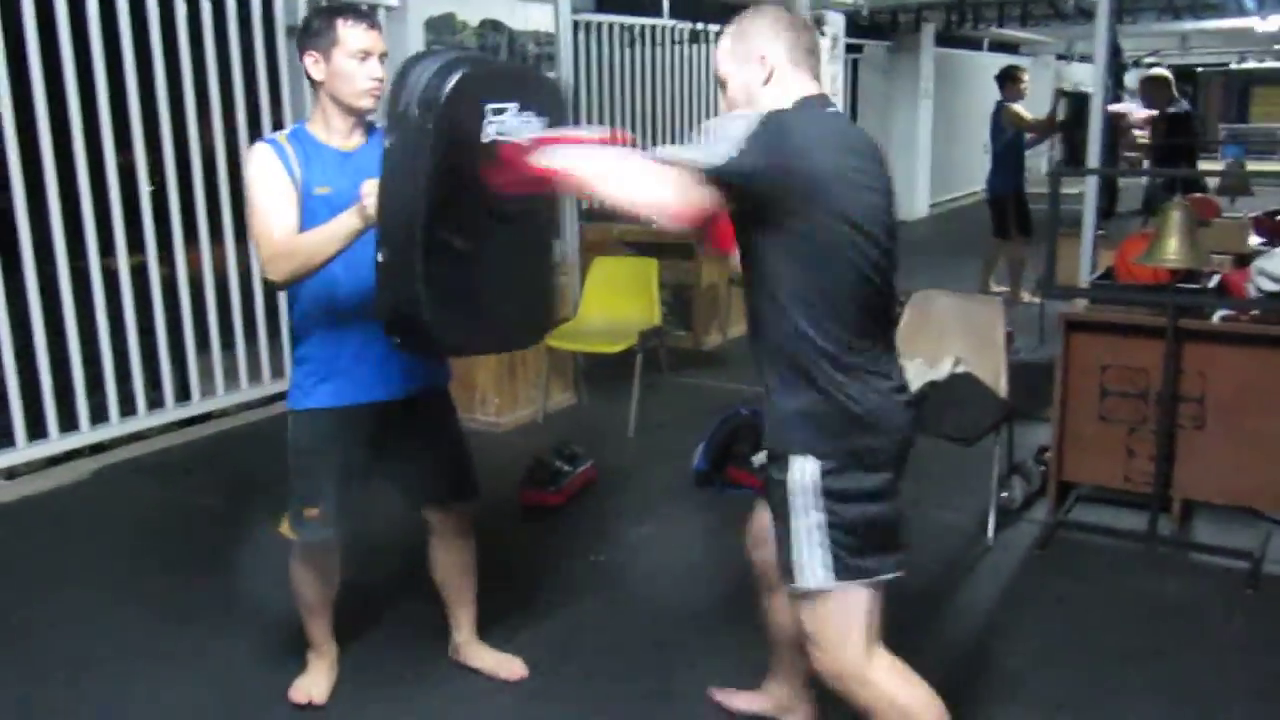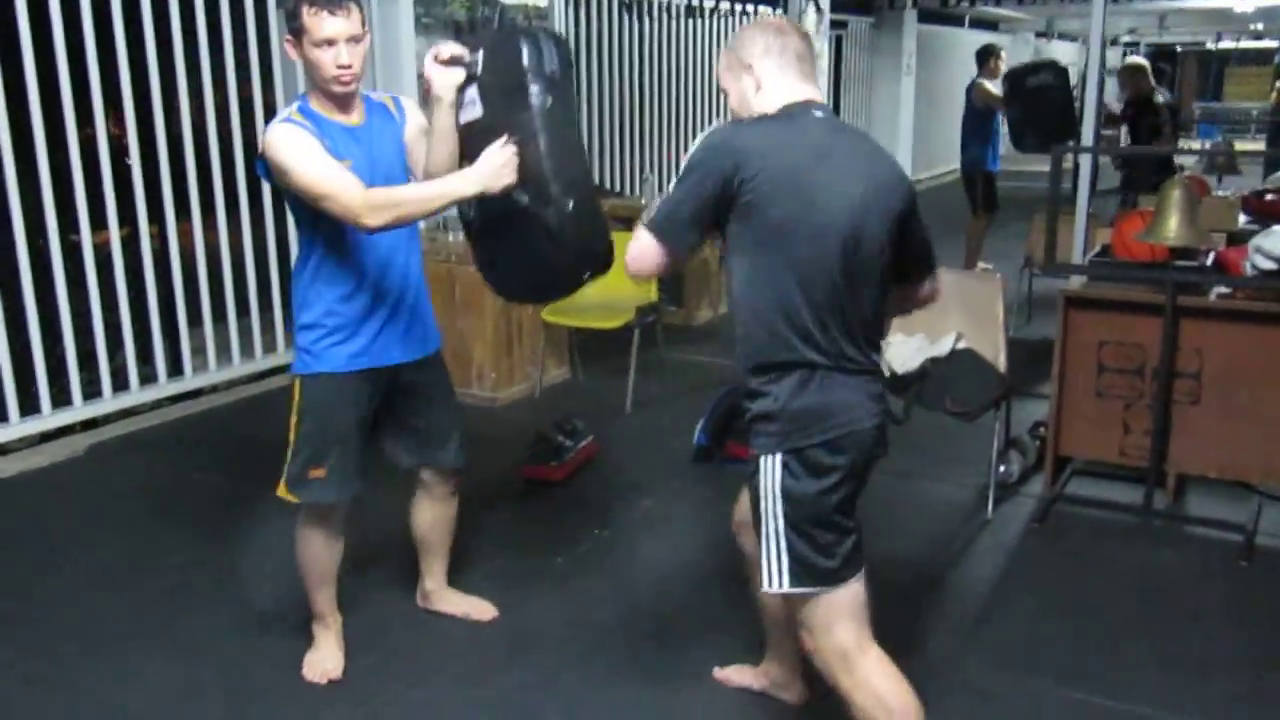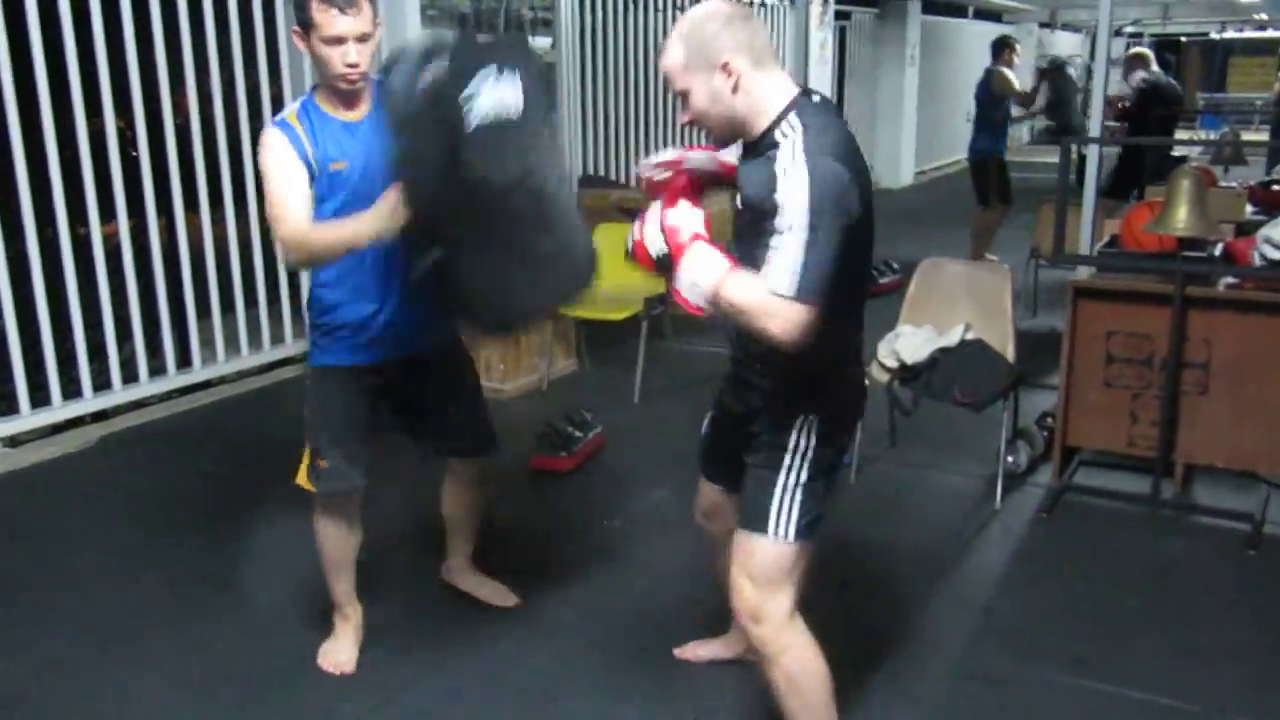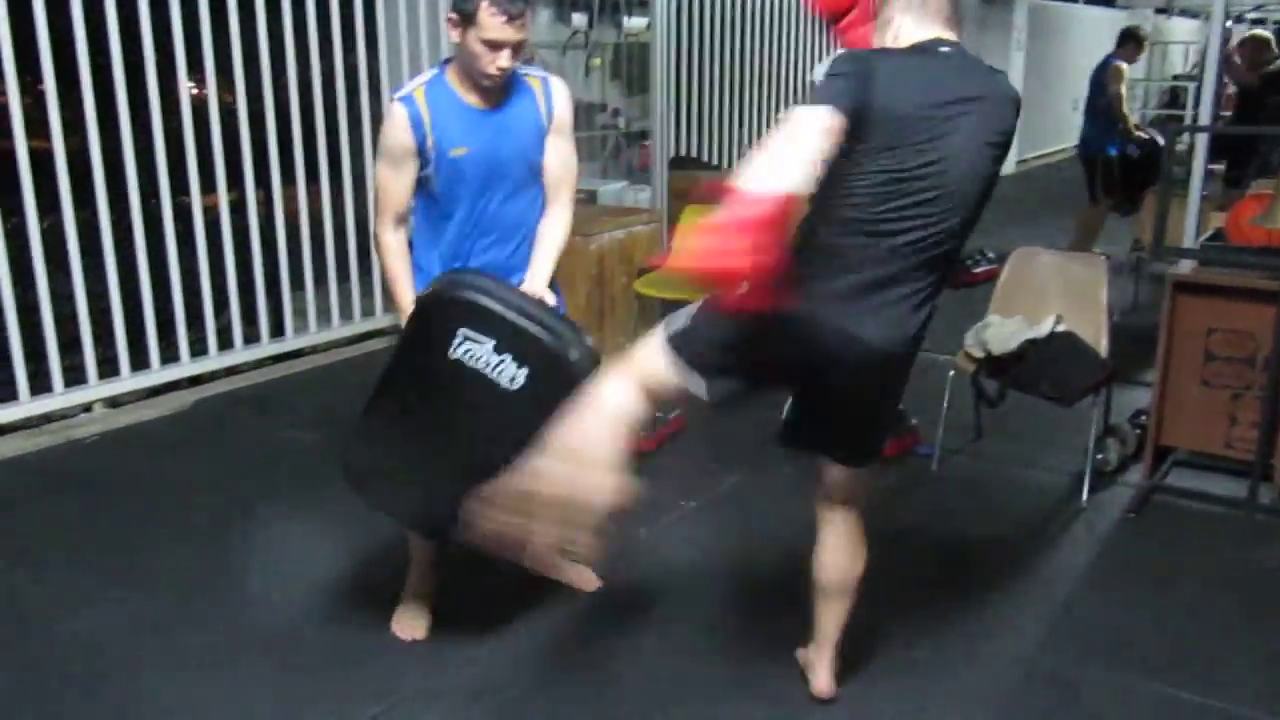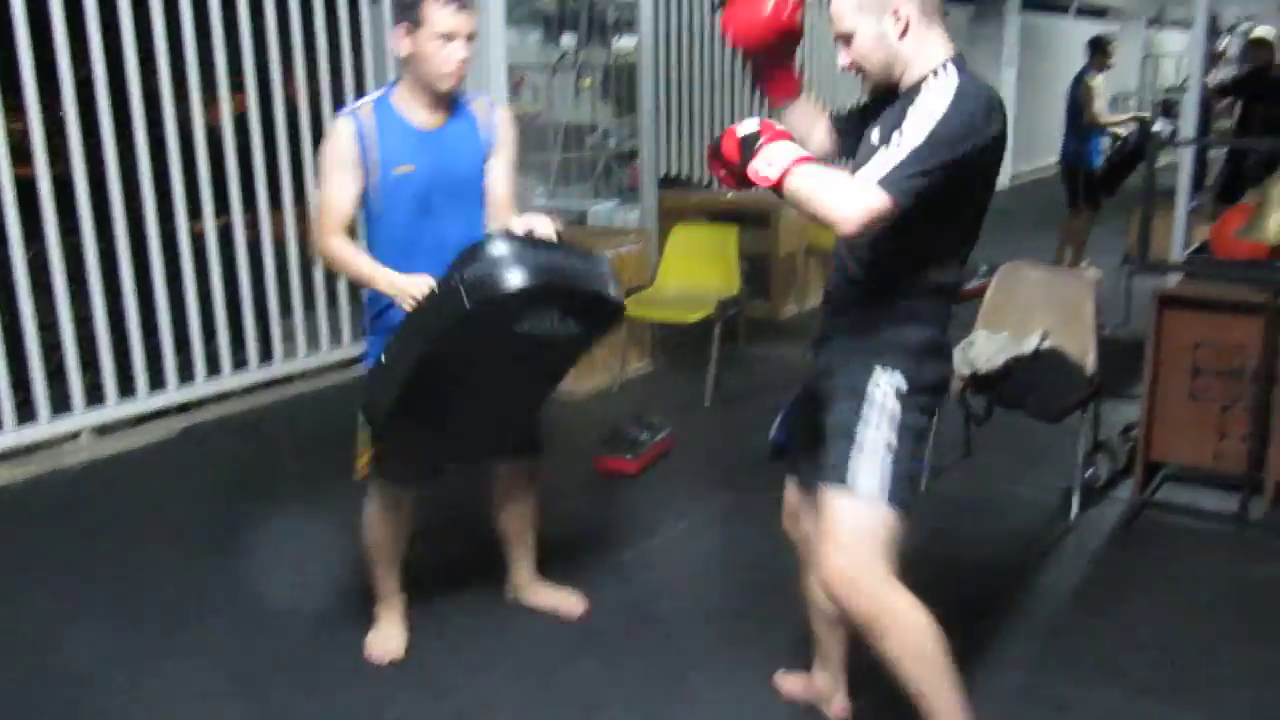
dt=0.5s
person 1, frame 1
left shoulder: (777, 136)
right shoulder: (849, 144)
left elbow: (667, 200)
left wrist: (556, 157)
left hip: (832, 419)
right hip: (853, 405)
left knee: (845, 650)
right knee: (767, 543)
person 1, frame 2
left shoulder: (733, 148)
right shoulder: (881, 165)
left elbow: (643, 260)
right elbow: (921, 288)
left wrist: (703, 214)
left hip: (802, 420)
right hip: (856, 406)
left knee: (839, 641)
right knee: (752, 523)
person 1, frame 3
left shoulder: (807, 161)
right shoulder: (790, 125)
left elbow: (786, 321)
left wrist: (689, 248)
left hip: (802, 403)
right hip: (760, 383)
left knee: (762, 600)
right knee: (716, 512)
right ankle: (742, 638)
person 1, frame 4
left shoulder: (867, 68)
right shoulder: (1000, 97)
left elbow: (808, 133)
left wrist: (752, 211)
left hip: (800, 305)
right hip: (888, 339)
left knee: (628, 374)
right knee: (840, 500)
right ankle: (822, 661)
person 1, frame 5
left shoulder: (956, 99)
right shoulder: (898, 99)
left elbow: (854, 210)
right elbow: (822, 141)
left wrist: (768, 155)
right wrist: (775, 67)
left hip: (890, 360)
right hip: (847, 351)
left knee: (852, 572)
right knee: (803, 515)
person 2, frame 1
right shoulder: (275, 157)
right elbow: (279, 264)
right wrist: (357, 217)
left hip: (414, 374)
right hip: (329, 387)
left knee: (450, 511)
right knee: (315, 534)
left ankle: (466, 638)
right ankle: (322, 651)
person 2, frame 2
left shoulder: (398, 113)
right shoulder: (288, 136)
left elbow: (436, 179)
right elbow: (368, 212)
left wrist: (442, 100)
right wrist: (473, 180)
left hip: (412, 337)
right hip: (335, 350)
left knee: (441, 472)
right knee: (324, 498)
left ankle: (434, 586)
right ankle: (326, 624)
person 2, frame 3
right shoulder: (287, 137)
right elbow: (295, 243)
right wrist: (382, 220)
left hip: (428, 328)
right hip: (347, 344)
left knee: (469, 455)
right knee: (340, 490)
left ankle: (460, 567)
right ankle: (347, 614)
person 2, frame 4
left shoulder: (549, 95)
right shoulder: (411, 111)
left elbow: (560, 199)
right elbow: (392, 226)
left wrist: (536, 279)
right wrist: (413, 321)
left hip: (529, 303)
right ankle: (419, 581)
person 2, frame 5
left shoulder: (491, 120)
right shoulder: (357, 129)
left elbow: (498, 215)
right elbow: (328, 240)
left wrist: (525, 229)
right wrist: (392, 283)
right hip: (405, 337)
left knee: (519, 460)
right knee: (391, 484)
left ankle: (523, 579)
right ankle: (389, 605)
person 3, frame 1
left shoulder: (1006, 110)
right shoulder: (1009, 111)
left elbow: (1023, 143)
right elbow: (1042, 129)
left wrist: (1047, 132)
right wrist: (1056, 101)
left hip: (1003, 185)
right hip: (1008, 186)
left knee: (1003, 238)
right knee: (1020, 238)
left ankle: (987, 282)
right ankle: (1017, 291)
person 3, frame 2
left shoulder: (985, 87)
right shoulder: (981, 87)
left elbow: (1004, 106)
left hip: (983, 162)
right hip: (979, 164)
left knee: (981, 215)
right knee: (983, 216)
left ankle: (971, 263)
right ankle: (969, 268)
person 3, frame 3
left shoulder: (988, 77)
right shoulder: (1002, 74)
right elbow: (1026, 101)
right wrist: (1040, 80)
left hip: (981, 150)
right hip: (991, 152)
left knee: (986, 206)
right knee: (998, 206)
left ankle: (977, 254)
right ankle: (979, 255)
person 3, frame 4
left shoulder: (1106, 65)
right shoulder: (1119, 67)
right elbow: (1119, 108)
left wrist: (1130, 127)
right wrist: (1133, 133)
left hip: (1094, 142)
right hip: (1101, 146)
left knee: (1097, 201)
right knee: (1104, 201)
left ankle: (1079, 248)
right ankle: (1079, 251)
person 3, frame 5
left shoulder: (1087, 78)
right shoulder: (1090, 82)
right elbow: (1095, 121)
left wrist: (1118, 125)
right wrist: (1129, 117)
left hip: (1078, 156)
right hip: (1081, 158)
left knee: (1077, 212)
right knee: (1086, 212)
left ankle: (1062, 260)
right ankle: (1074, 265)
